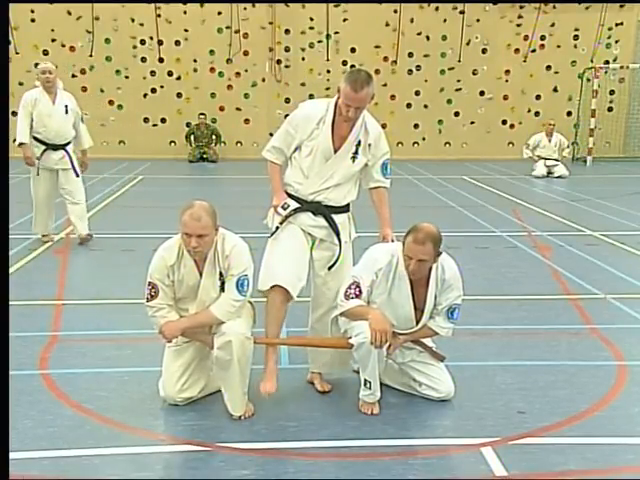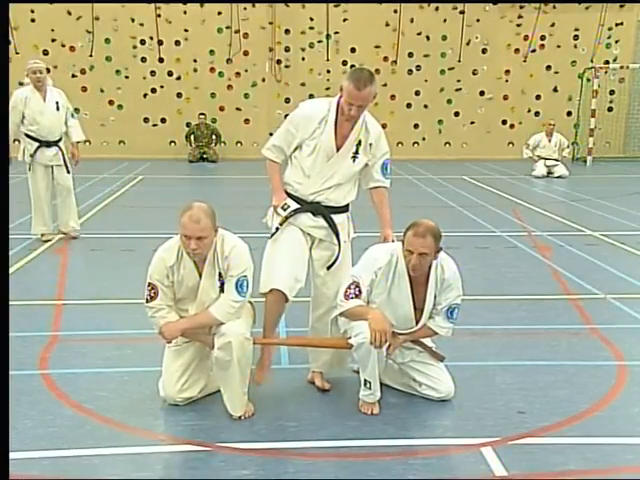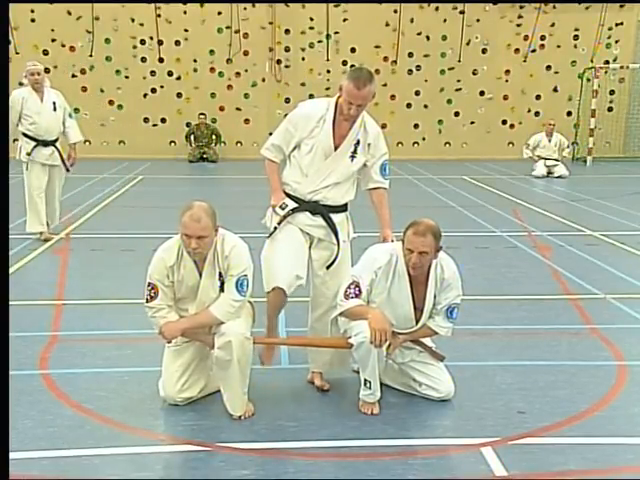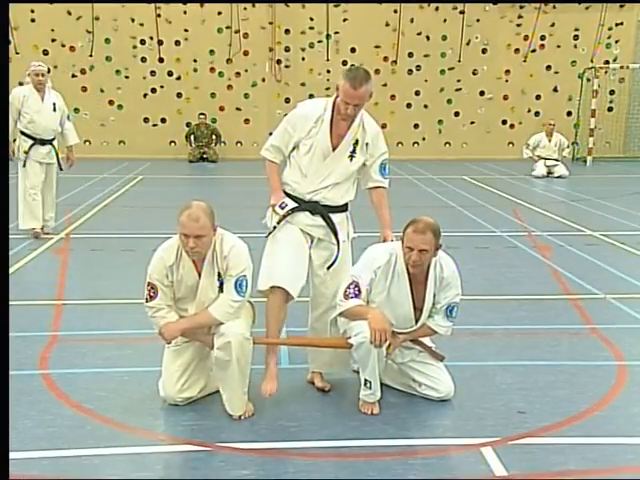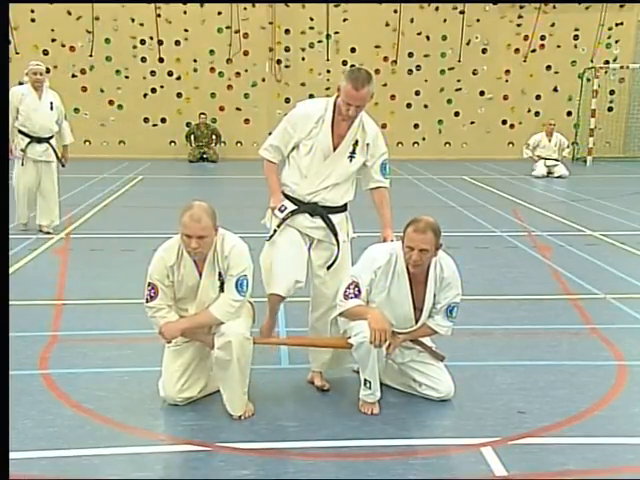
dt=0.3s
person 1, frame 1
left shoulder: (373, 133)
right shoulder: (308, 113)
left elbow: (377, 181)
right elbow: (274, 153)
left wrist: (385, 226)
right wrist: (278, 195)
left hip: (335, 220)
right hip: (294, 210)
left knee: (331, 297)
right knee: (281, 282)
left ankle: (318, 368)
right ankle: (270, 359)
person 1, frame 2
left shoulder: (373, 133)
right shoulder: (309, 113)
left elbow: (377, 182)
right elbow: (274, 152)
left wrist: (386, 226)
right wrist: (278, 194)
left hip: (335, 219)
right hip: (293, 211)
left knee: (330, 296)
right knee: (280, 284)
left ankle: (319, 368)
right ankle: (265, 349)
person 1, frame 3
left shoulder: (371, 134)
right shoulder: (308, 112)
left elbow: (376, 182)
right elbow: (272, 151)
left wrist: (386, 228)
right wrist: (276, 194)
left hip: (333, 219)
right hip: (292, 211)
left knee: (330, 296)
right knee: (281, 281)
left ankle: (318, 367)
right ankle: (270, 331)
person 1, frame 4
left shoulder: (371, 133)
right shoulder: (306, 112)
left elbow: (376, 182)
right elbow: (272, 153)
left wrist: (386, 227)
right wrist: (276, 194)
left hip: (334, 219)
right hip: (292, 210)
left knee: (330, 297)
right knee: (281, 283)
left ankle: (318, 367)
right ankle: (271, 362)
person 1, frame 5
left shoulder: (370, 133)
right shoulder: (305, 112)
left elbow: (377, 182)
right elbow: (271, 152)
left wrist: (387, 228)
right wrist: (275, 195)
left hip: (333, 220)
right hip: (291, 211)
left knee: (330, 296)
right knee: (280, 284)
left ankle: (319, 367)
right ankle: (270, 320)
person 2, frame 1
left shoulder: (235, 249)
right shoulder: (165, 255)
left elbow: (232, 304)
right elbow: (158, 309)
left wrist: (182, 324)
right wrist: (208, 340)
left hip: (228, 315)
right hip: (186, 328)
left knee: (234, 337)
right knee: (174, 394)
left ankle: (239, 399)
right ankle: (219, 369)
person 2, frame 2
left shoulder: (235, 249)
right shoulder: (165, 256)
left elbow: (231, 305)
right elbow: (158, 310)
left wrist: (182, 325)
right wrist: (207, 340)
left hip: (227, 315)
right hip: (186, 329)
left knee: (234, 336)
right knee: (174, 394)
left ankle: (238, 399)
right ankle: (219, 369)
person 2, frame 3
left shoulder: (235, 249)
right shoulder: (165, 256)
left elbow: (231, 304)
right elbow: (158, 310)
left wrist: (182, 324)
right wrist: (207, 340)
left hip: (227, 315)
right hip: (185, 328)
left knee: (234, 337)
right knee: (173, 394)
left ankle: (238, 399)
right ankle: (219, 369)
person 2, frame 4
left shoulder: (234, 249)
right shoulder: (164, 256)
left elbow: (230, 305)
right elbow: (158, 310)
left wrist: (181, 325)
right wrist: (207, 339)
left hip: (227, 314)
right hip: (186, 328)
left knee: (233, 337)
right knee: (174, 394)
left ankle: (238, 399)
right ankle: (221, 371)
person 2, frame 5
left shoulder: (235, 249)
right shoulder: (165, 256)
left elbow: (232, 304)
right elbow: (158, 310)
left wrist: (182, 325)
right wrist: (207, 340)
left hip: (227, 315)
right hip: (185, 327)
left knee: (234, 337)
right knee: (174, 394)
left ankle: (238, 399)
right ankle: (219, 370)
person 3, frame 1
left shoulder: (448, 272)
right shoulder: (379, 257)
left elbow: (442, 323)
right elbow: (345, 304)
left wrist: (403, 338)
right wrist: (373, 314)
left hip: (411, 340)
right hip: (373, 326)
left knee: (443, 391)
right knee: (368, 334)
left ankle: (377, 369)
right ankle: (369, 394)
person 3, frame 2
left shoulder: (448, 271)
right shoulder: (378, 257)
left elbow: (442, 322)
right elbow: (345, 304)
left wrist: (403, 338)
right wrist: (373, 313)
left hip: (411, 340)
right hip: (371, 324)
left knee: (443, 391)
right knee: (368, 336)
left ankle: (379, 369)
right ankle: (369, 394)
person 3, frame 3
left shoulder: (447, 271)
right shoulder: (378, 257)
left elbow: (441, 322)
right elbow: (345, 304)
left wrist: (403, 338)
right wrist: (373, 313)
left hip: (411, 340)
right hip: (371, 325)
left knee: (443, 390)
right knee: (368, 335)
left ankle: (377, 369)
right ankle: (369, 394)
person 3, frame 4
left shoulder: (447, 270)
right shoulder: (377, 256)
left elbow: (441, 321)
right elbow: (345, 304)
left wrist: (402, 338)
right wrist: (373, 313)
left hip: (411, 340)
right hip: (370, 323)
left knee: (443, 391)
right knee: (368, 335)
left ankle: (379, 369)
right ankle: (369, 394)
person 3, frame 5
left shoulder: (447, 270)
right shoulder: (377, 256)
left elbow: (441, 321)
right elbow: (345, 304)
left wrist: (402, 337)
right wrist: (372, 313)
left hip: (411, 339)
right hip: (370, 324)
left knee: (443, 390)
right knee: (368, 335)
left ankle: (381, 368)
right ankle: (369, 394)
person 4, frame 1
left shoulder: (68, 98)
right shoulder: (30, 97)
left elbow: (79, 126)
right elbow: (23, 125)
left wrist: (84, 153)
right wrist: (26, 148)
left hip: (65, 154)
right hip: (41, 153)
left knee: (75, 193)
right knee: (42, 196)
left ankle: (82, 231)
right ankle: (45, 230)
person 4, frame 2
left shoulder: (59, 94)
right shoulder: (21, 95)
left elbow: (71, 121)
right elbow: (13, 123)
left wrist: (75, 147)
left hip: (57, 149)
right hip: (34, 150)
left knee: (66, 188)
right knee: (40, 192)
left ankle: (68, 226)
right ankle: (44, 229)
person 4, frame 3
left shoulder: (56, 95)
right shoulder: (18, 96)
left elbow: (68, 121)
right elbow: (11, 123)
left wrist: (72, 148)
left hip: (54, 149)
right hip: (32, 150)
left knee: (54, 191)
right knee: (35, 190)
left ankle: (47, 221)
right ankle: (41, 228)
person 4, frame 4
left shoulder: (56, 97)
right shoulder: (19, 93)
left elbow: (66, 123)
right elbow: (11, 120)
left wrist: (70, 149)
right wrist: (9, 143)
left hip: (50, 148)
right hip: (28, 147)
left knee: (48, 188)
right knee: (31, 187)
left ankle: (44, 222)
right ankle: (34, 225)
person 4, frame 5
left shoulder: (53, 96)
right shoulder: (17, 92)
left elbow: (62, 122)
right elbow: (10, 119)
left wrist: (65, 148)
right wrist: (9, 142)
left hip: (47, 147)
right hip: (25, 146)
left knee: (49, 187)
right knee: (24, 186)
left ankle: (45, 222)
right ankle: (22, 220)
